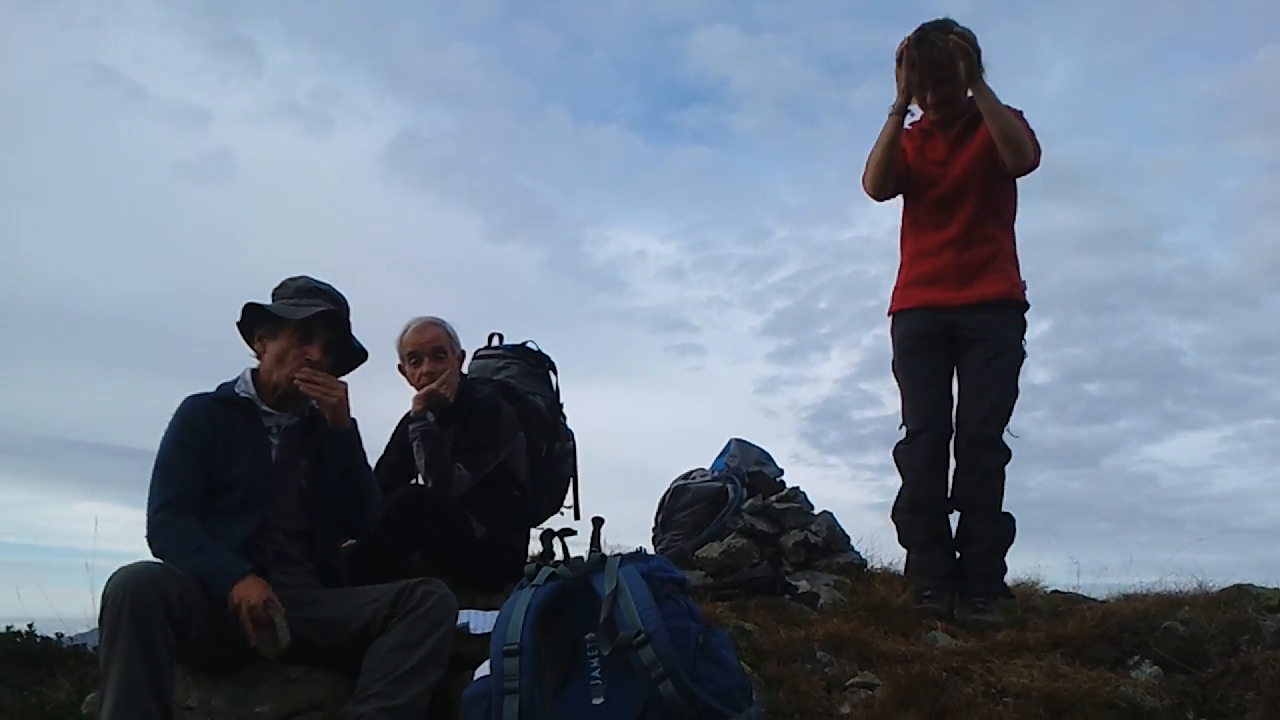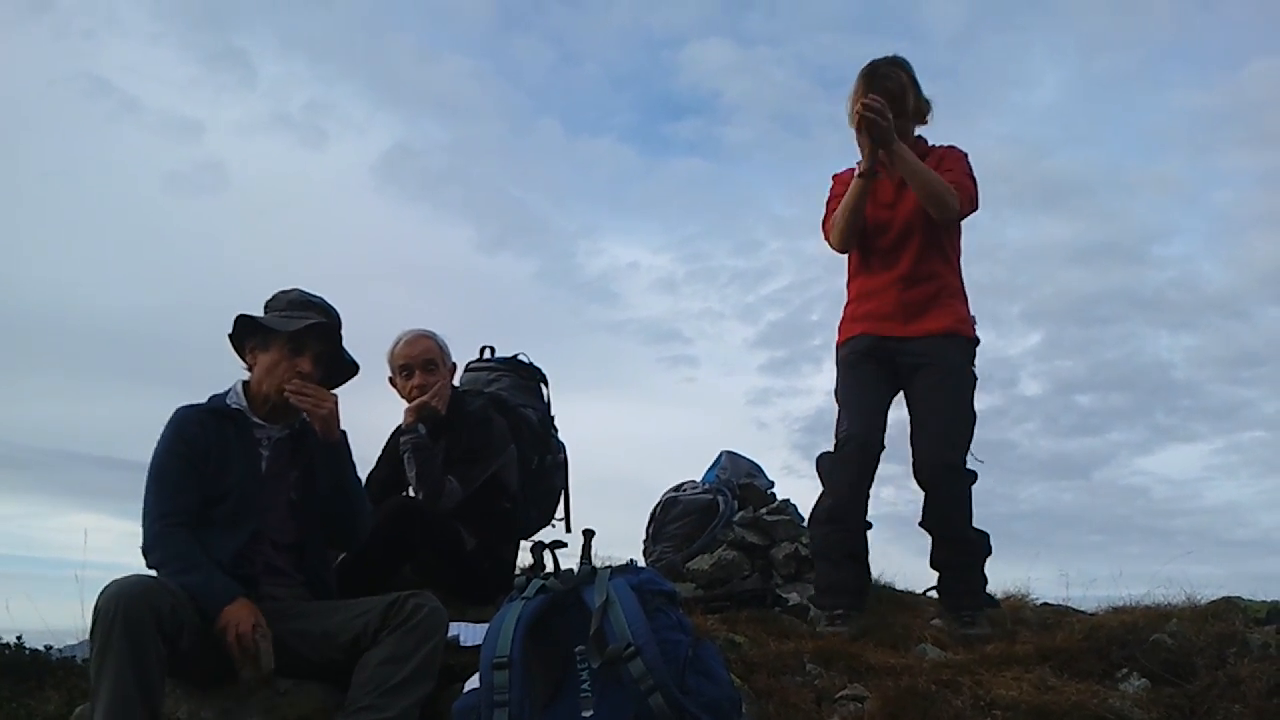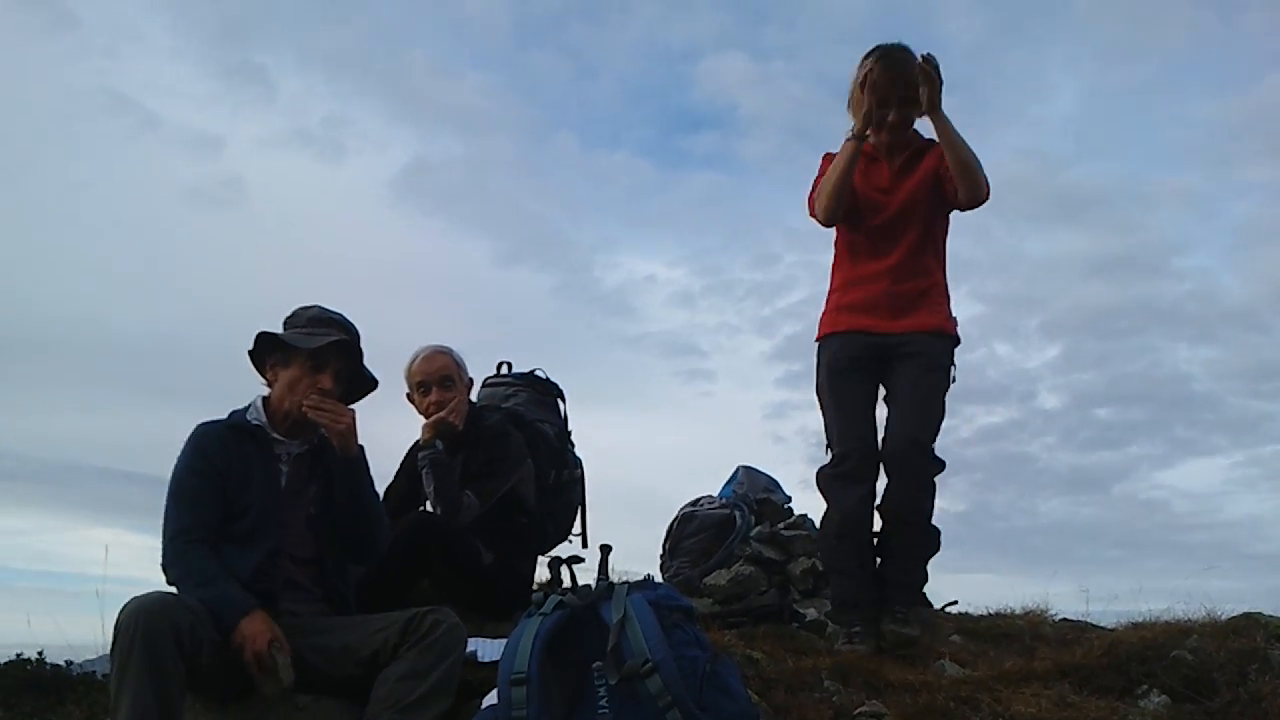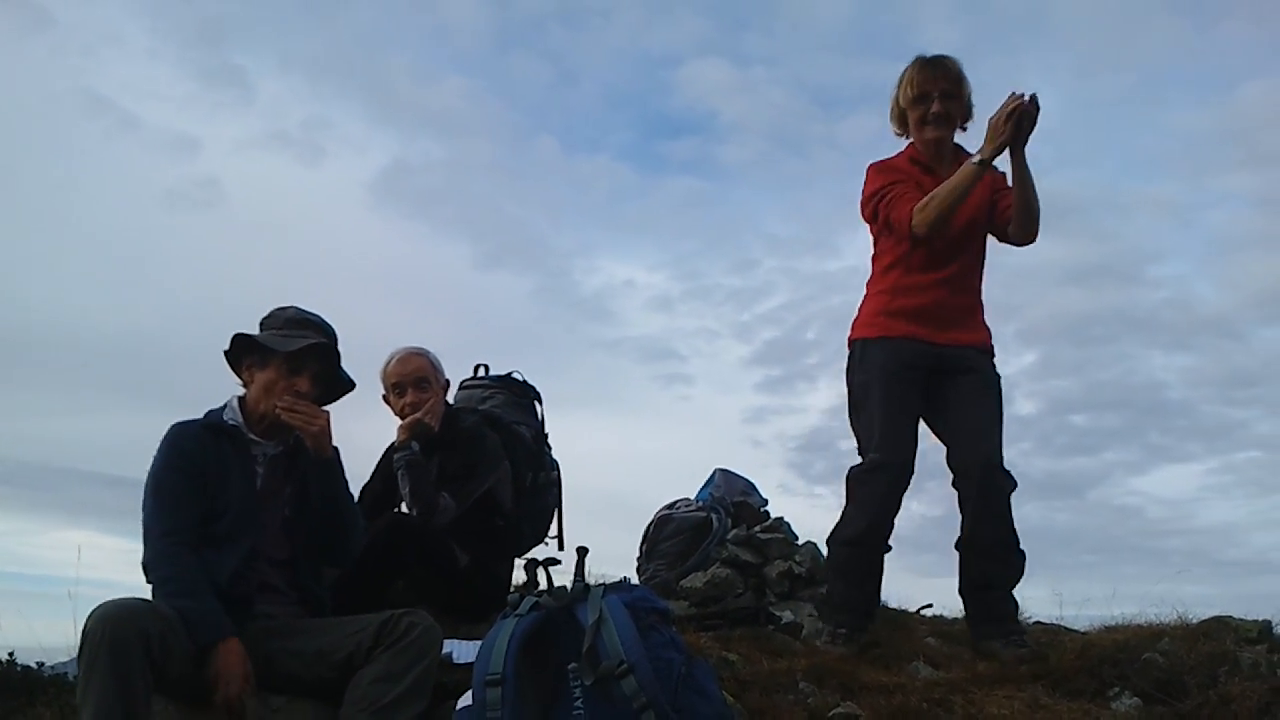
dt=0.5s
person 1, frame 1
left shoulder: (1000, 124)
right shoulder: (905, 140)
left elbow: (1024, 160)
right elbow: (875, 188)
left wrist: (977, 86)
right wrist: (901, 106)
left hip: (992, 304)
right hip: (920, 306)
left knee: (980, 435)
right knee: (925, 434)
left ankle: (979, 582)
right ankle: (931, 577)
person 1, frame 2
left shoulder: (946, 161)
right shoulder: (850, 183)
left elbow: (951, 209)
right elbow: (840, 240)
left wrist: (895, 146)
right wrist: (867, 161)
left hip: (940, 336)
right hip: (866, 338)
left knee: (942, 464)
right knee: (853, 452)
left ankle: (963, 598)
right ankle: (838, 599)
person 1, frame 3
left shoulder: (937, 161)
right shoulder: (841, 164)
left elbow: (975, 194)
right elbow: (825, 211)
left wrist: (936, 116)
right wrist: (859, 129)
left hip: (922, 333)
right hip: (849, 333)
left knee: (910, 451)
right knee: (851, 462)
left ankle: (903, 601)
right ankle: (856, 612)
person 1, frame 4
left shoulder: (984, 178)
right shoulder: (886, 175)
left elbow: (1023, 232)
right elbow: (924, 221)
left wrist: (1016, 154)
right wrist: (986, 152)
left hip: (963, 348)
right hip: (888, 341)
left knee: (984, 472)
right knee: (885, 466)
left ankle: (993, 619)
right ankle: (848, 613)
person 2, frame 1
left shoulder: (326, 430)
right shoulder: (203, 415)
left elbow: (362, 525)
right elbow: (168, 524)
left wrist: (341, 428)
right wrist: (236, 579)
left hip: (307, 604)
right hip: (216, 599)
left knee: (430, 599)
right knee: (139, 584)
person 2, frame 2
left shoulder: (317, 442)
right shoulder: (195, 426)
left elbow: (350, 538)
right elbow: (164, 535)
left wrist: (331, 440)
right wrist: (227, 602)
left hip: (297, 619)
right hip: (207, 614)
left knee: (421, 612)
right knee: (130, 598)
person 2, frame 3
left shoulder: (335, 458)
right shoulder: (216, 442)
left elbow: (370, 552)
right elbow: (183, 551)
left wrist: (349, 455)
right wrist: (243, 615)
left hip: (317, 633)
right hip: (228, 629)
left knee: (440, 628)
right knee: (151, 617)
person 2, frame 4
left shoulder: (311, 458)
right shoulder: (190, 442)
left elbow: (343, 555)
right elbow: (166, 554)
left wrist: (325, 457)
right wrist: (219, 639)
left hip: (289, 636)
right hip: (200, 632)
left knee: (415, 629)
right knee: (118, 623)
person 3, frame 1
left shoulder: (490, 409)
right shoulder: (417, 419)
left elbow: (445, 489)
right elbow: (378, 493)
left wrist: (423, 419)
left hip: (492, 555)
right hip: (444, 549)
left knee: (413, 500)
person 3, frame 2
left shoulder: (481, 421)
right shoulder: (408, 432)
left elbow: (436, 500)
right elbow: (369, 505)
left wrist: (415, 432)
left hip: (483, 568)
right hip: (434, 560)
left knee: (403, 511)
person 3, frame 3
left shoulder: (498, 436)
right shoulder: (427, 447)
left elbow: (453, 516)
right elbow: (388, 519)
left wrist: (432, 448)
left hip: (500, 582)
right hip: (453, 575)
left knee: (422, 527)
person 3, frame 4
left shoulder: (475, 438)
right shoulder: (403, 449)
left elbow: (430, 517)
right elbow: (362, 521)
left wrist: (407, 449)
left hip: (476, 585)
right hip: (428, 577)
left knee: (397, 528)
